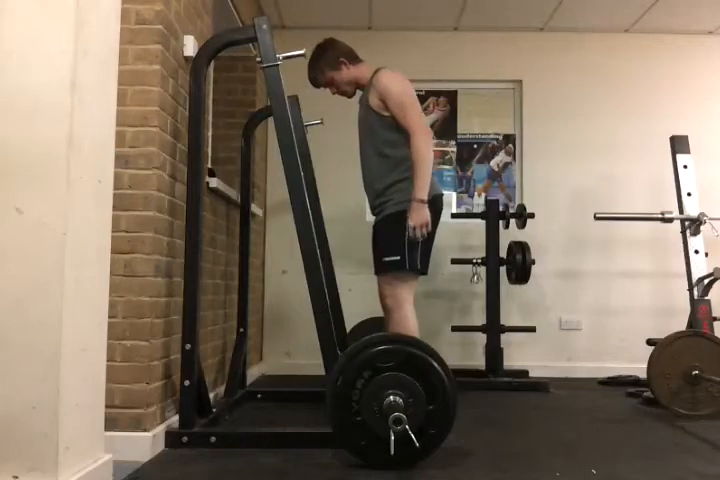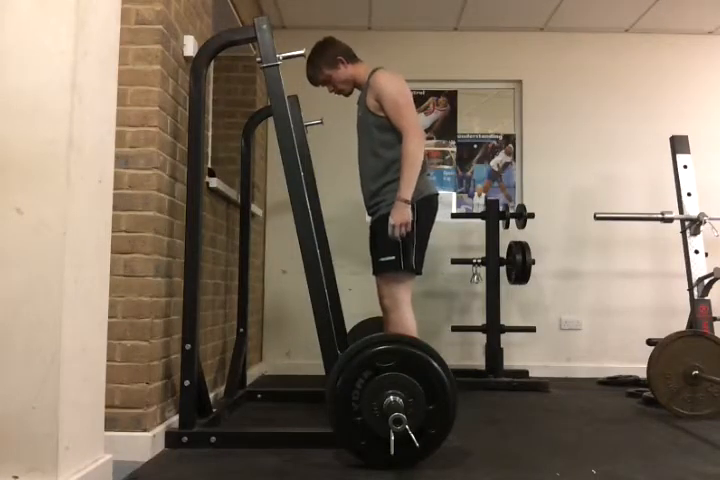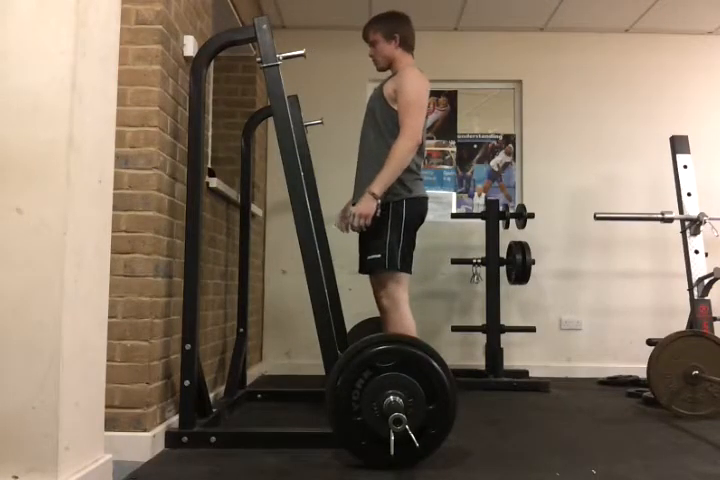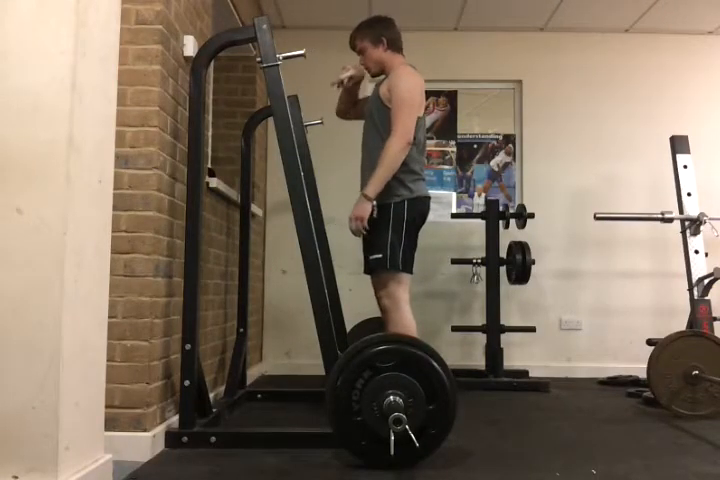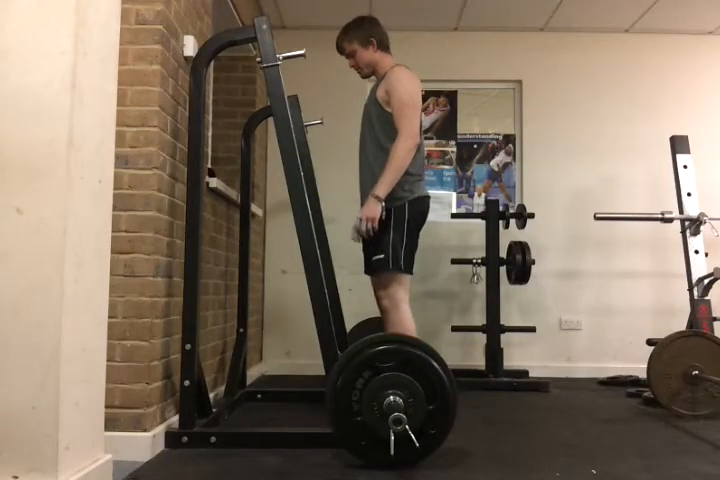
dt=1s
person 1, frame 1
left shoulder: (385, 81)
right shoulder: (368, 96)
left elbow: (421, 135)
left wrist: (419, 200)
left hip: (408, 204)
right hip: (391, 207)
left knee: (397, 296)
right knee: (390, 297)
person 1, frame 2
left shoulder: (382, 81)
right shoulder: (367, 95)
left elbow: (414, 136)
left wrist: (403, 200)
left hip: (406, 204)
right hip: (386, 207)
left knee: (395, 296)
right knee: (390, 297)
person 1, frame 3
left shoulder: (410, 79)
right shoulder: (393, 84)
left elbow: (410, 139)
left wrist: (371, 194)
right wrist: (357, 199)
left hip: (396, 201)
right hip: (383, 202)
left knee: (393, 295)
right knee: (386, 295)
person 1, frame 4
left shoulder: (404, 77)
right shoulder: (388, 87)
left elbow: (402, 139)
right elbow: (344, 112)
left wrist: (366, 196)
right wrist: (351, 84)
left hip: (399, 200)
right hip: (388, 202)
left knee: (393, 293)
right knee: (388, 294)
person 1, frame 5
left shoulder: (399, 77)
right shoulder: (384, 85)
left elbow: (408, 139)
left wrist: (375, 197)
right wrist: (375, 201)
left hip: (398, 202)
right hip: (386, 204)
left knee: (393, 295)
right knee: (386, 295)
